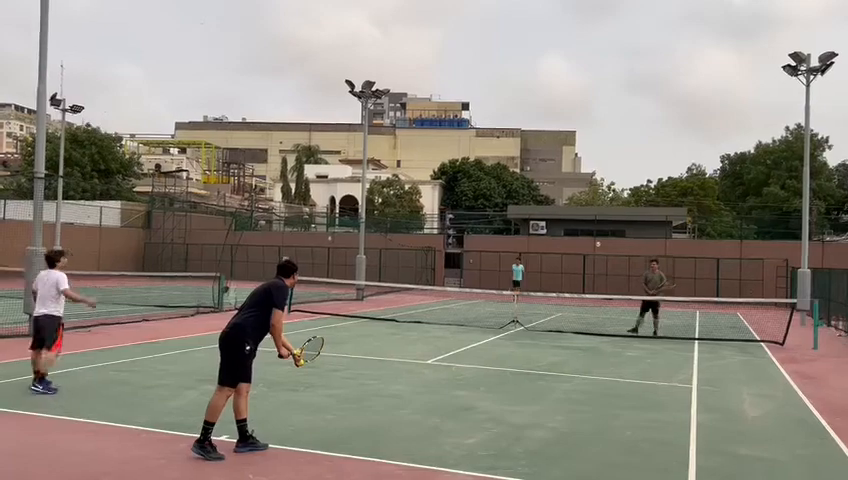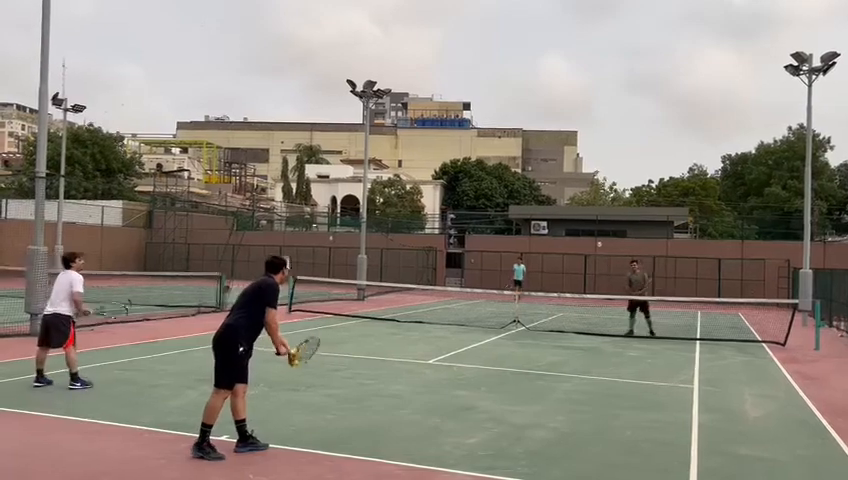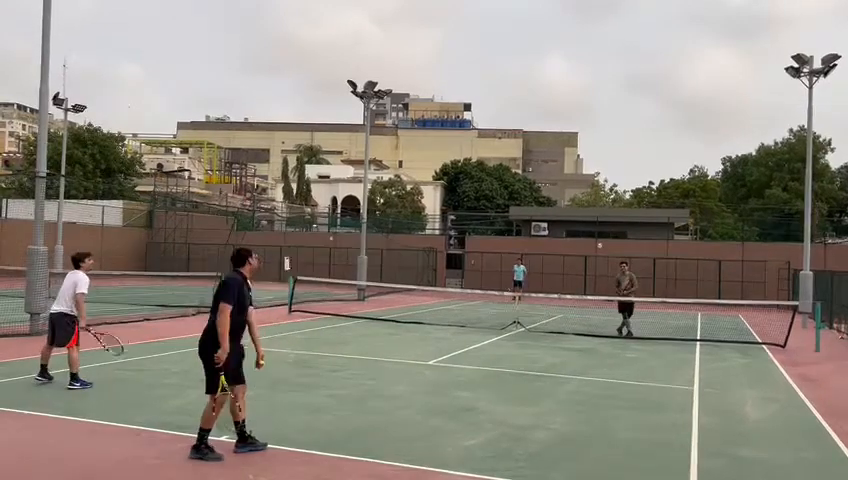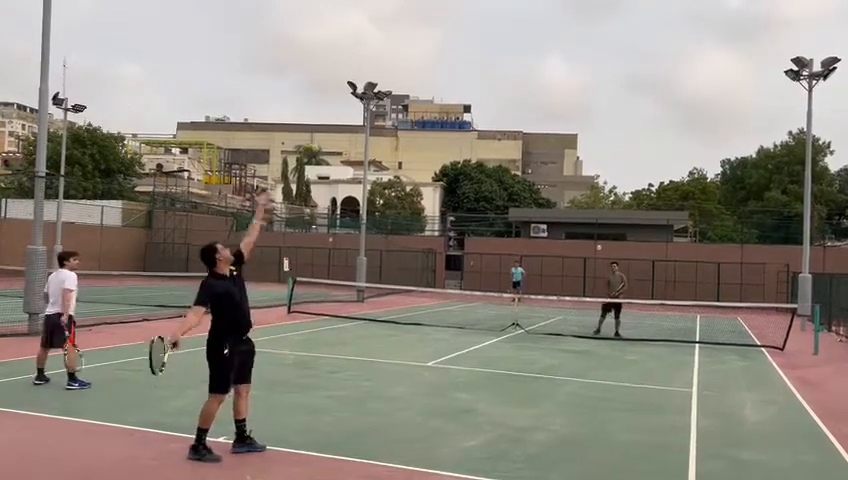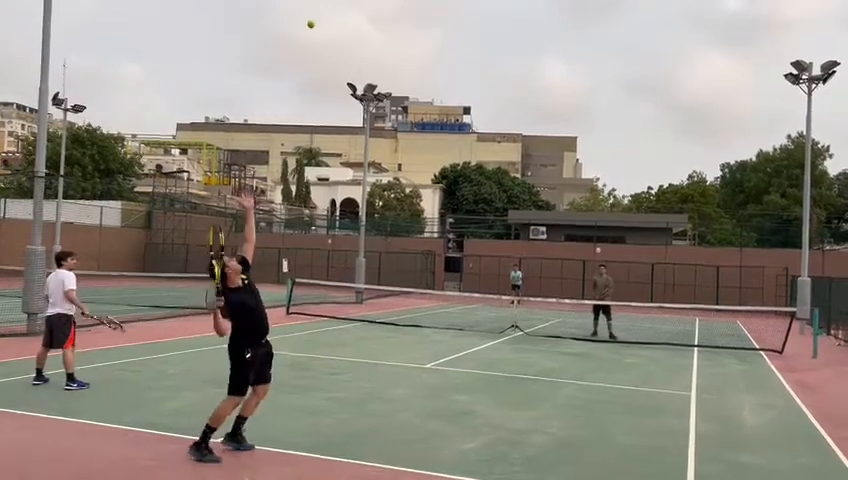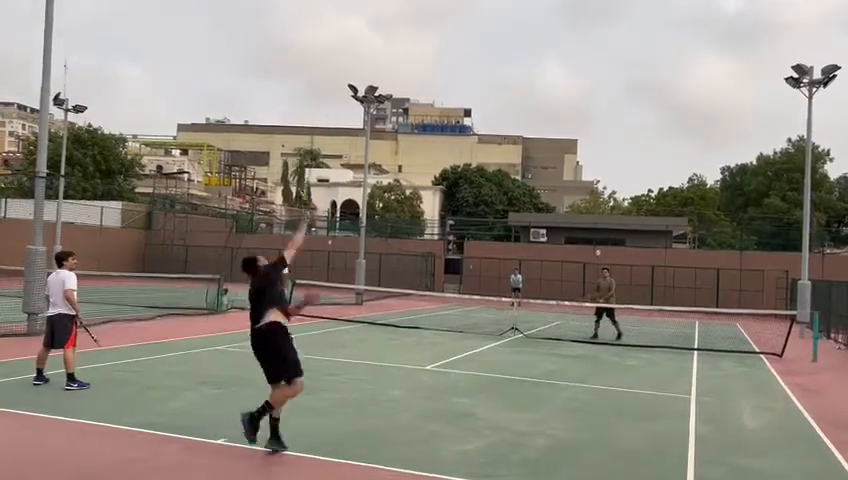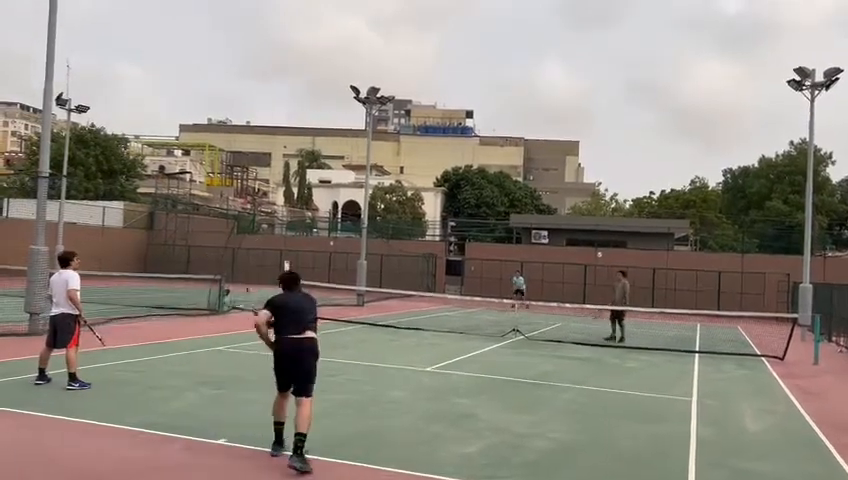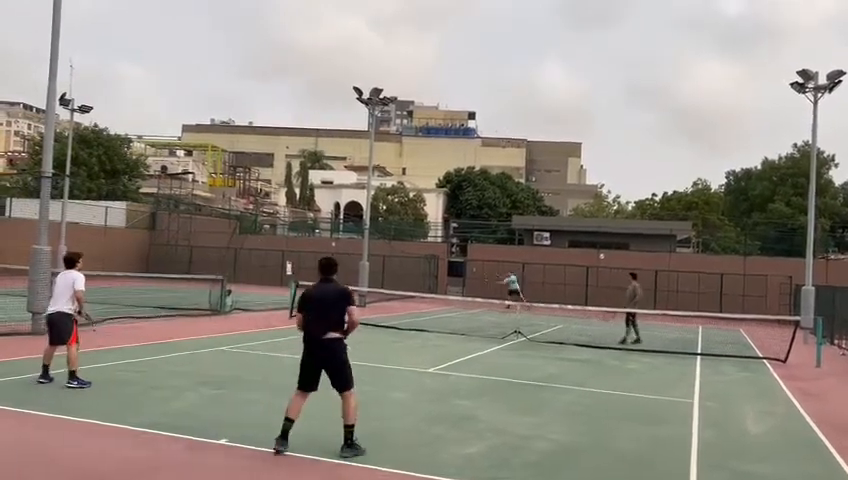
dt=0.5s
person 1, frame 1
left shoulder: (271, 287)
right shoulder: (281, 288)
left elbow: (271, 326)
right elbow: (275, 324)
left wrist: (291, 349)
right wrist: (280, 348)
left hip: (238, 341)
right hip: (239, 341)
left knee: (242, 389)
right knee: (225, 390)
left ankle: (244, 439)
right ankle: (203, 441)
person 1, frame 2
left shoulder: (261, 285)
right shoulder: (271, 286)
left elbow: (266, 323)
right elbow: (270, 322)
left wrist: (284, 343)
right wrist: (278, 346)
left hip: (235, 343)
right hip: (232, 342)
left knee: (239, 390)
right knee: (221, 392)
left ankle: (244, 439)
right ankle: (202, 443)
person 1, frame 3
left shoulder: (245, 285)
right shoulder: (232, 281)
left elbow: (250, 319)
right elbow: (223, 314)
left wrist: (259, 349)
right wrist: (223, 346)
left hip: (232, 347)
right hip: (217, 347)
left knee: (239, 391)
right knee: (219, 396)
left ankle: (243, 439)
right ankle: (200, 445)
person 1, frame 4
left shoulder: (235, 268)
right shoulder: (210, 286)
left elbow: (251, 237)
right elbow: (195, 314)
left wrist: (260, 210)
right wrist: (177, 334)
left hip: (243, 342)
right hip: (223, 346)
left knee: (243, 390)
right knee: (218, 395)
left ankle: (242, 439)
right ankle: (198, 446)
person 1, frame 5
left shoulder: (245, 276)
right shoulder: (228, 298)
left elbow: (250, 241)
right elbow: (222, 331)
left wrist: (249, 211)
right wrist: (217, 312)
left hip: (261, 346)
right hip: (244, 350)
left knee: (260, 391)
right knee: (234, 398)
left ankle: (235, 435)
right ankle: (201, 444)
person 1, frame 6
left shoulder: (256, 287)
right shoulder: (270, 273)
right elbow: (291, 249)
left wrist: (303, 303)
right wrist: (303, 230)
left hip: (260, 338)
right hip: (273, 334)
left knee: (279, 386)
right knee: (295, 384)
left ankle: (274, 436)
right ankle: (256, 416)
person 1, frame 7
left shoulder: (276, 300)
right shoulder: (309, 300)
left elbow: (259, 322)
left wrist: (269, 343)
left hip: (284, 347)
right hip: (307, 346)
left knee: (282, 394)
right knee: (304, 401)
left ankle: (278, 442)
right ankle: (297, 453)
person 1, frame 8
left shoulder: (307, 293)
right shoulder: (344, 291)
left elbow: (299, 324)
right elbow: (355, 321)
left hip: (311, 346)
right hip: (334, 346)
left knee: (301, 393)
right knee: (348, 395)
left ankle: (283, 438)
right ankle: (349, 444)
person 2, frame 1
left shoulder: (42, 274)
right shoulder: (60, 276)
left elbow: (34, 291)
right elbow: (68, 294)
right wrist: (86, 300)
left hip: (38, 315)
right hip: (52, 317)
left knee: (37, 348)
right knee: (53, 350)
left ankle: (38, 377)
right ankle: (39, 382)
person 2, frame 2
left shoulder: (62, 275)
right shoulder: (76, 277)
right elbow: (76, 298)
left wrist: (79, 309)
right wrist: (80, 310)
left hip: (48, 314)
right hip: (62, 316)
left knee: (43, 347)
right knee: (70, 347)
left ankle: (39, 377)
right ankle: (75, 380)
person 2, frame 3
left shoulder: (71, 274)
right shoulder: (83, 278)
right elbow: (79, 299)
right wrist: (82, 319)
left hip: (54, 312)
right hip: (66, 315)
left knee: (49, 344)
right knee: (73, 347)
left ankle: (43, 372)
right ankle: (74, 380)
person 2, frame 4
left shoulder: (52, 275)
right shoulder: (70, 275)
left elbow: (46, 296)
right elbow: (66, 295)
right wrist: (65, 314)
left hip: (49, 314)
right hip: (62, 316)
left knee: (45, 346)
right knee: (69, 347)
left ankle: (40, 376)
right ankle: (72, 380)
person 2, frame 5
left shoulder: (51, 276)
right shoulder: (68, 275)
right elbow: (69, 295)
right wrist: (82, 307)
left hip: (50, 315)
right hip: (64, 315)
left knee: (45, 346)
right knee: (68, 347)
left ankle: (38, 376)
right ankle: (71, 380)
person 2, frame 6
left shoulder: (51, 276)
right shoulder: (69, 275)
left elbow: (48, 296)
right elbow: (68, 295)
right wrist: (77, 311)
left hip: (51, 315)
right hip: (65, 316)
left knee: (46, 347)
right knee: (69, 347)
left ankle: (39, 376)
right ankle: (71, 381)
person 2, frame 7
left shoulder: (54, 277)
right shoulder: (73, 275)
left elbow: (51, 297)
right elbow: (72, 295)
right wrist: (80, 310)
left hip: (54, 315)
right hip: (68, 315)
left knee: (49, 346)
right knee: (71, 347)
left ankle: (41, 375)
right ankle: (73, 380)
person 2, frame 8
left shoulder: (60, 276)
right shoulder: (78, 276)
right elbow: (79, 295)
right wrist: (81, 308)
left hip: (51, 313)
right hip: (64, 314)
left knee: (52, 344)
right knee: (73, 345)
left ankle: (44, 374)
right ankle: (73, 378)
